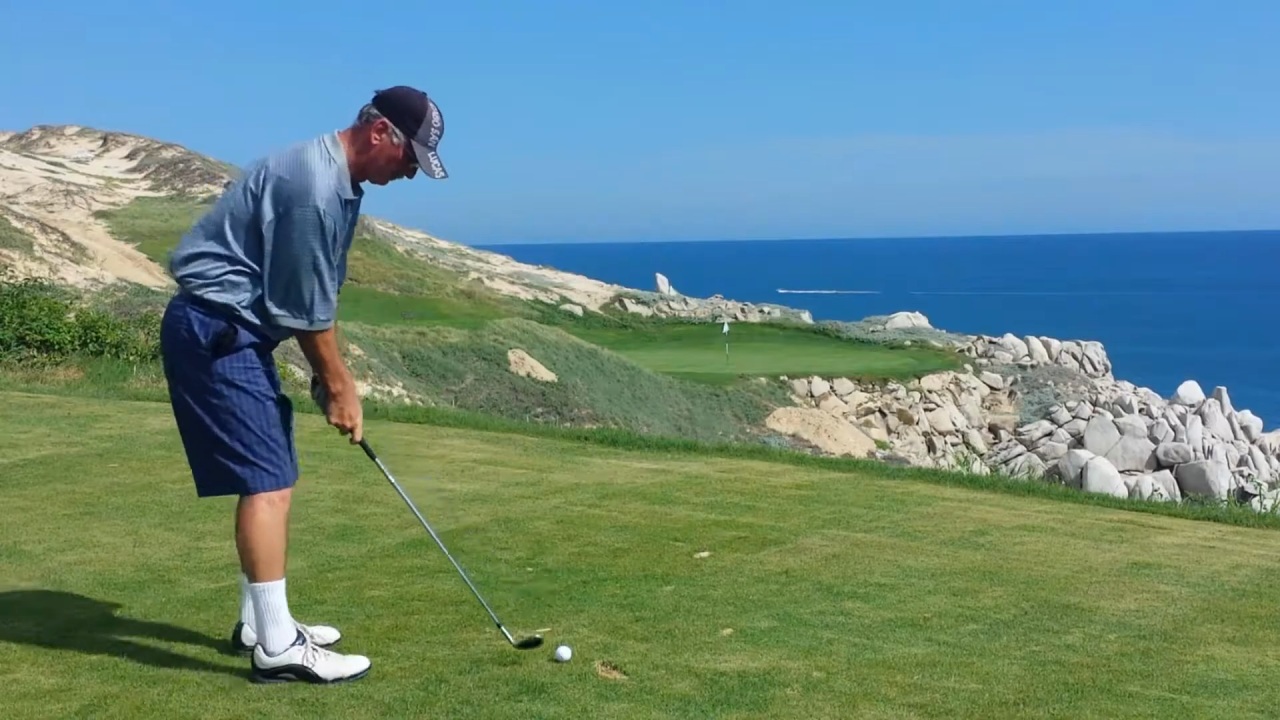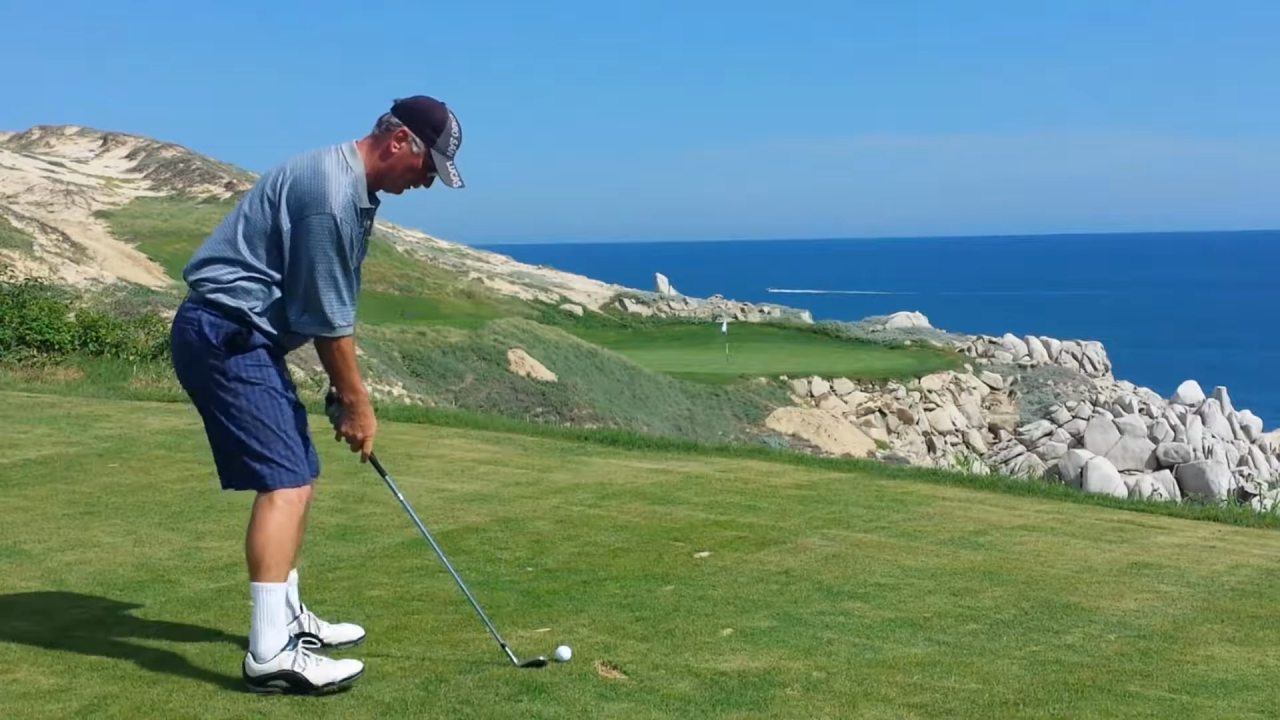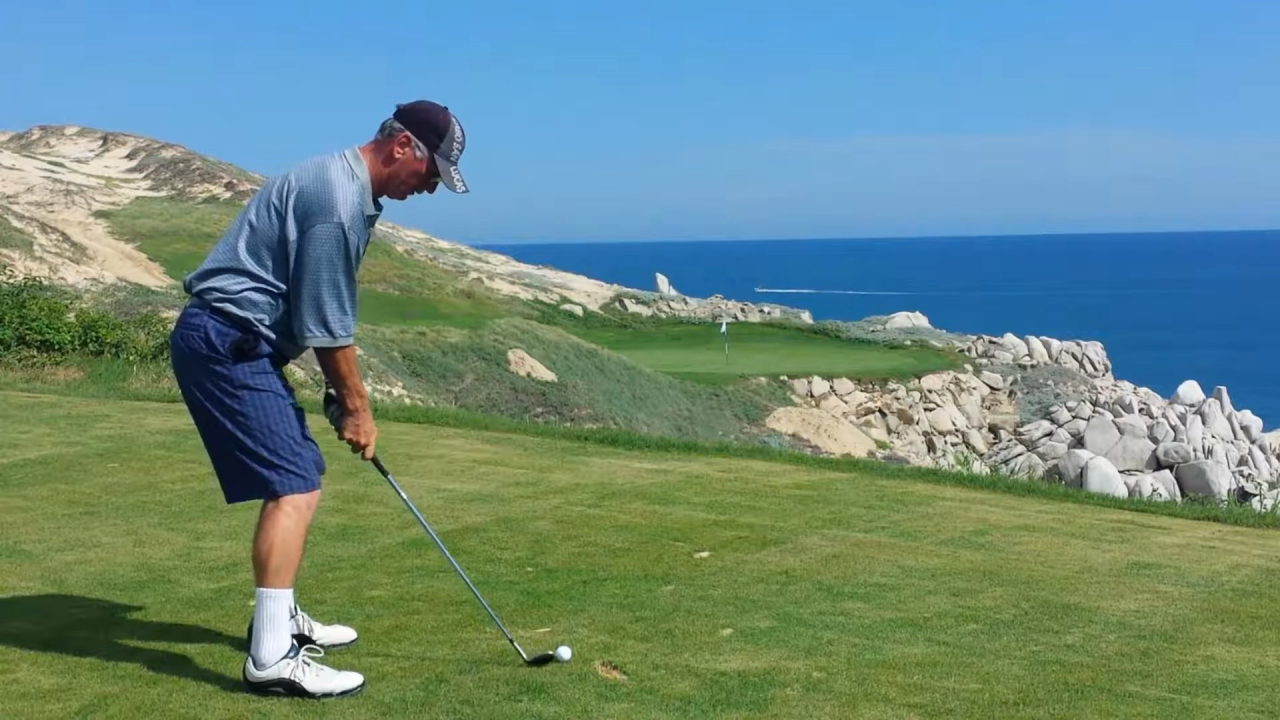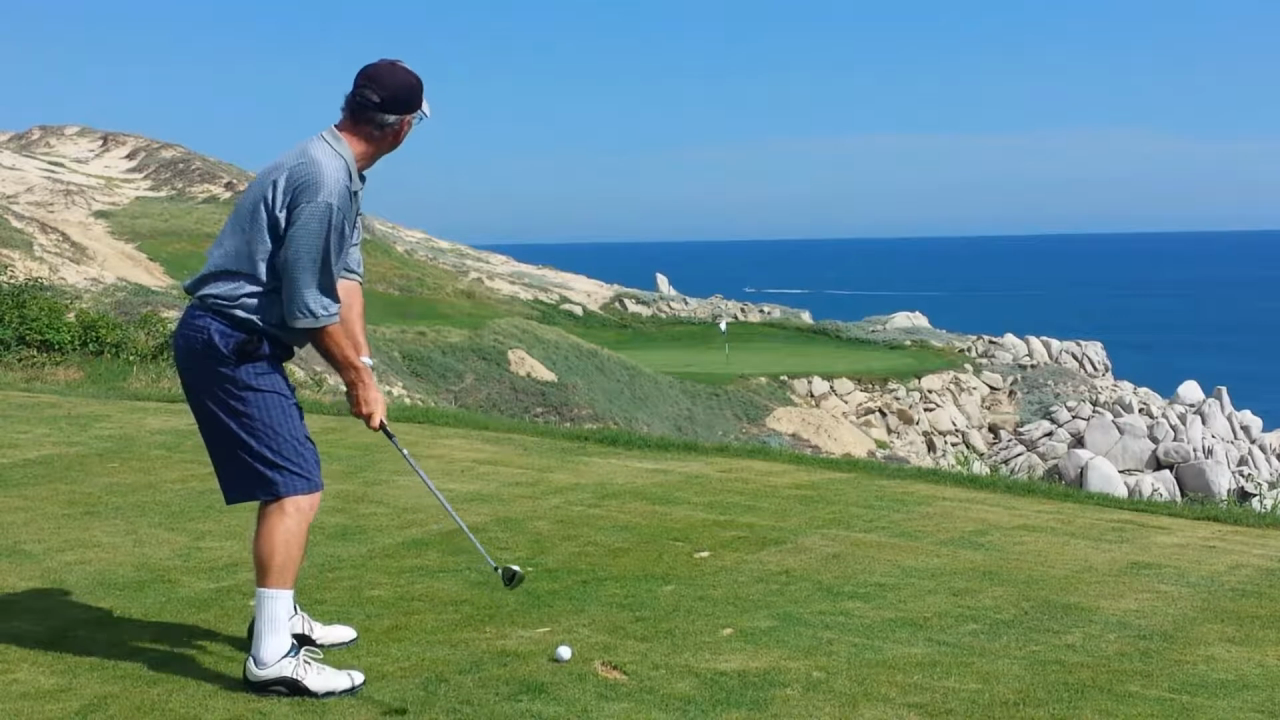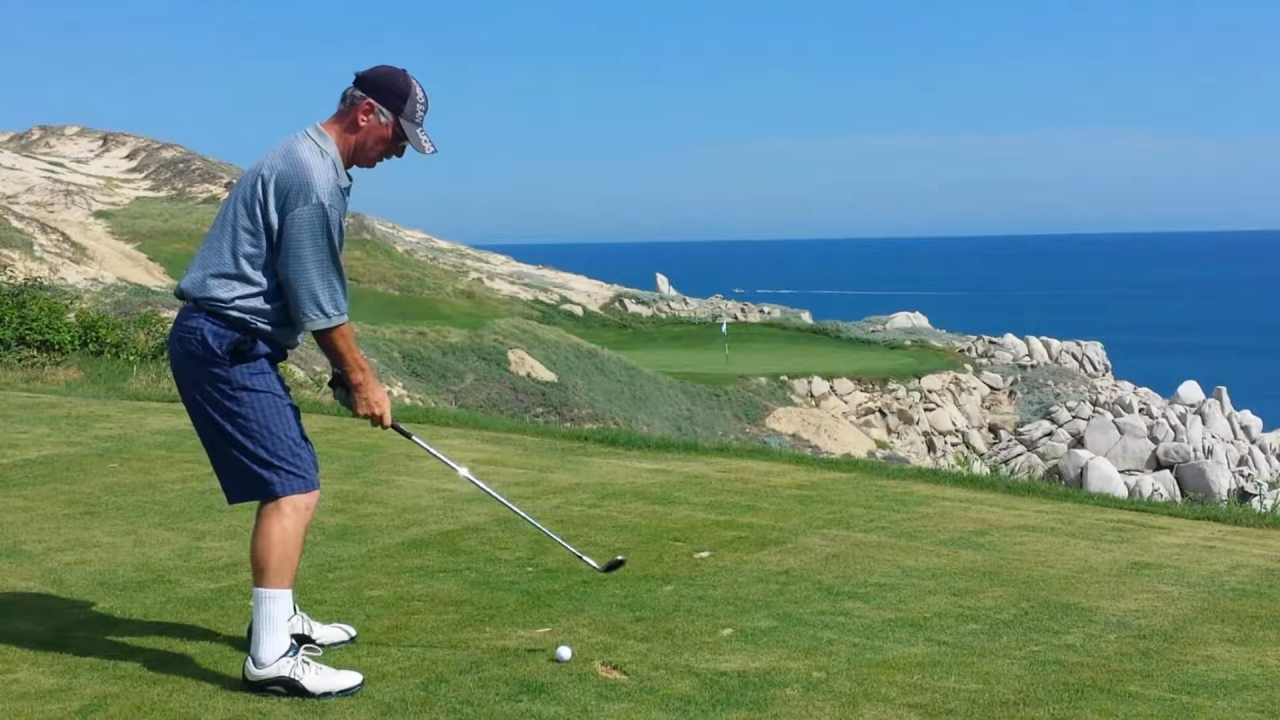
dt=1s
person 1, frame 1
left shoulder: (335, 179)
right shoulder: (313, 186)
left elbow: (311, 297)
right elbow: (306, 307)
left wrist: (331, 376)
right wrist: (340, 389)
left hip: (233, 332)
right hip: (215, 331)
left knee: (269, 478)
right knee: (266, 483)
left ankle: (258, 622)
right ankle: (277, 646)
person 1, frame 2
left shoulder: (352, 187)
right shoulder: (331, 191)
left elbow: (328, 307)
right elbow: (325, 314)
left wrist: (343, 389)
right wrist: (356, 401)
left hip: (243, 334)
right hip: (225, 334)
left knee: (294, 475)
right knee: (287, 481)
left ankle: (285, 617)
right ankle: (271, 652)
person 1, frame 3
left shoulder: (346, 184)
right shoulder: (338, 199)
left elbow: (322, 315)
right elbow: (325, 324)
left wrist: (343, 395)
right wrist: (357, 407)
left hip: (234, 341)
right hip: (227, 342)
left knee: (294, 480)
right knee: (294, 488)
left ankle: (278, 619)
right ankle: (272, 658)
person 1, frame 4
left shoulder: (337, 172)
right shoulder: (325, 179)
left elbow: (344, 272)
right elbow: (307, 304)
left wrist: (363, 361)
right wrist: (357, 380)
left hip: (237, 342)
right hip: (231, 343)
left knee: (288, 480)
right knee: (294, 488)
left ankle: (279, 618)
right ankle: (273, 657)
person 1, frame 5
left shoulder: (308, 161)
right shoulder: (313, 176)
left elbow: (315, 294)
right elbow: (318, 301)
left wrist: (348, 369)
right wrist: (361, 379)
left hip: (230, 342)
right hip: (226, 344)
left knee: (286, 480)
right knee: (291, 489)
left ankle: (278, 617)
right ankle: (272, 656)
